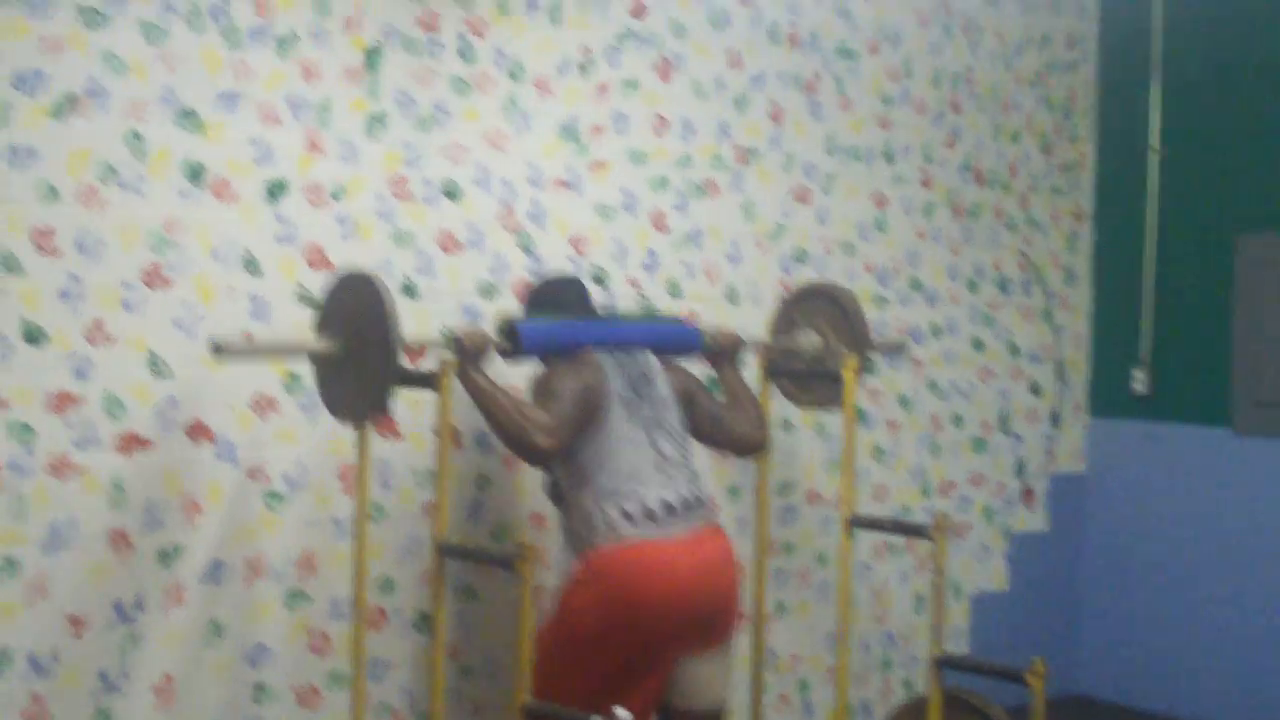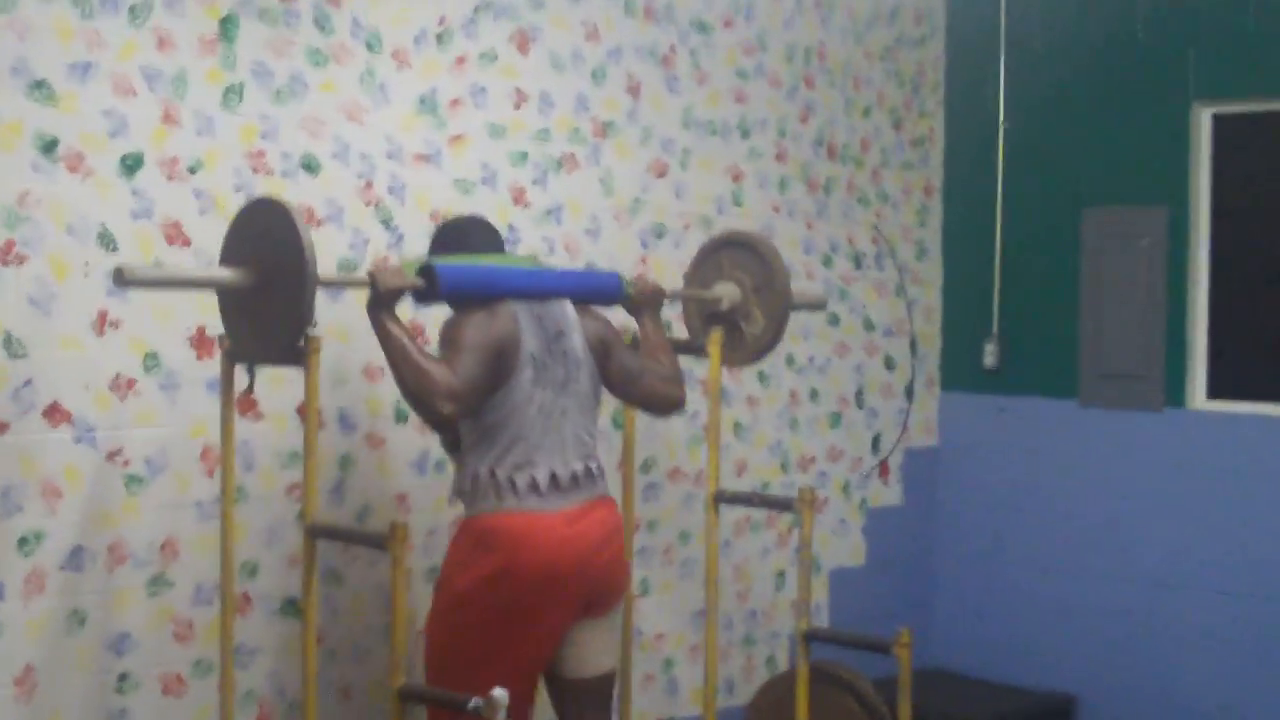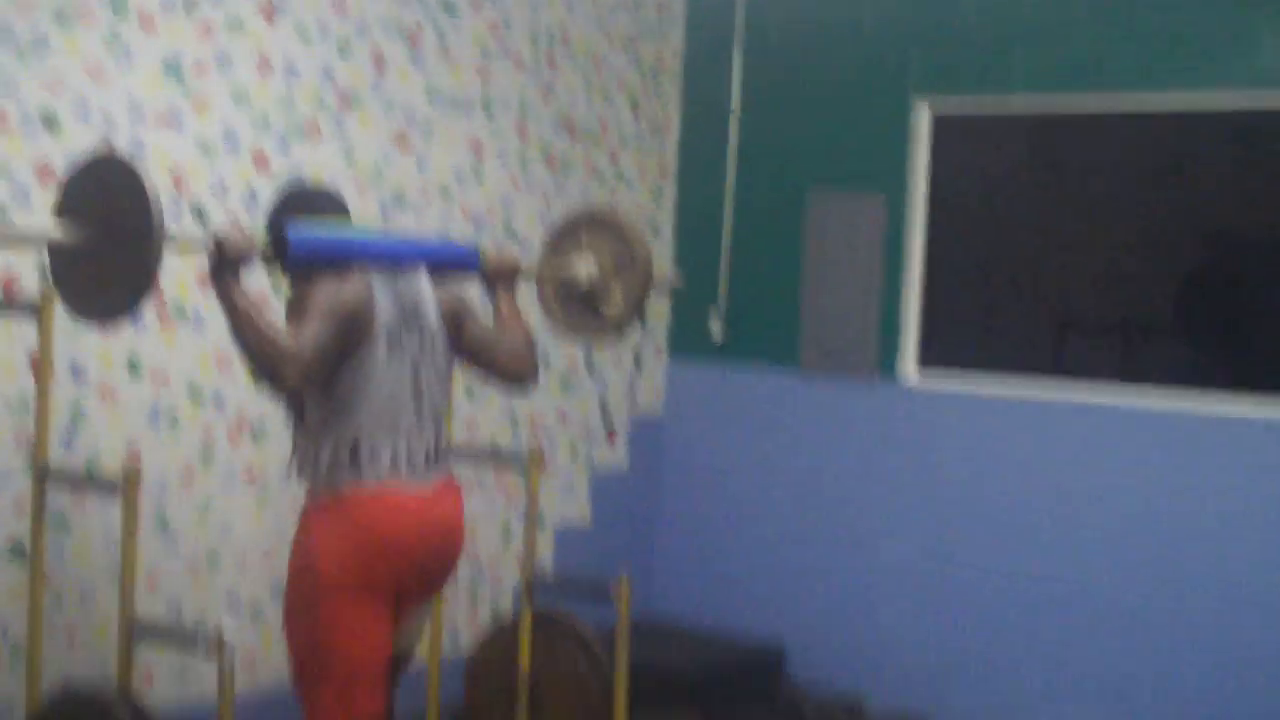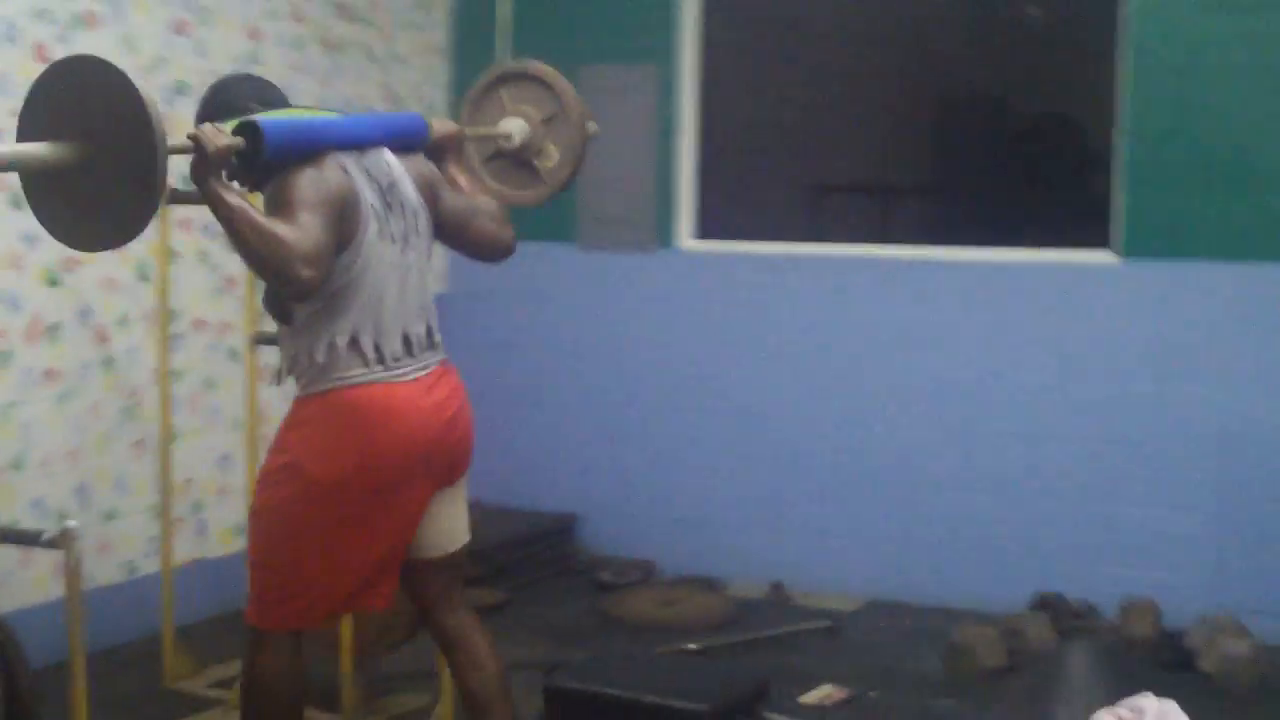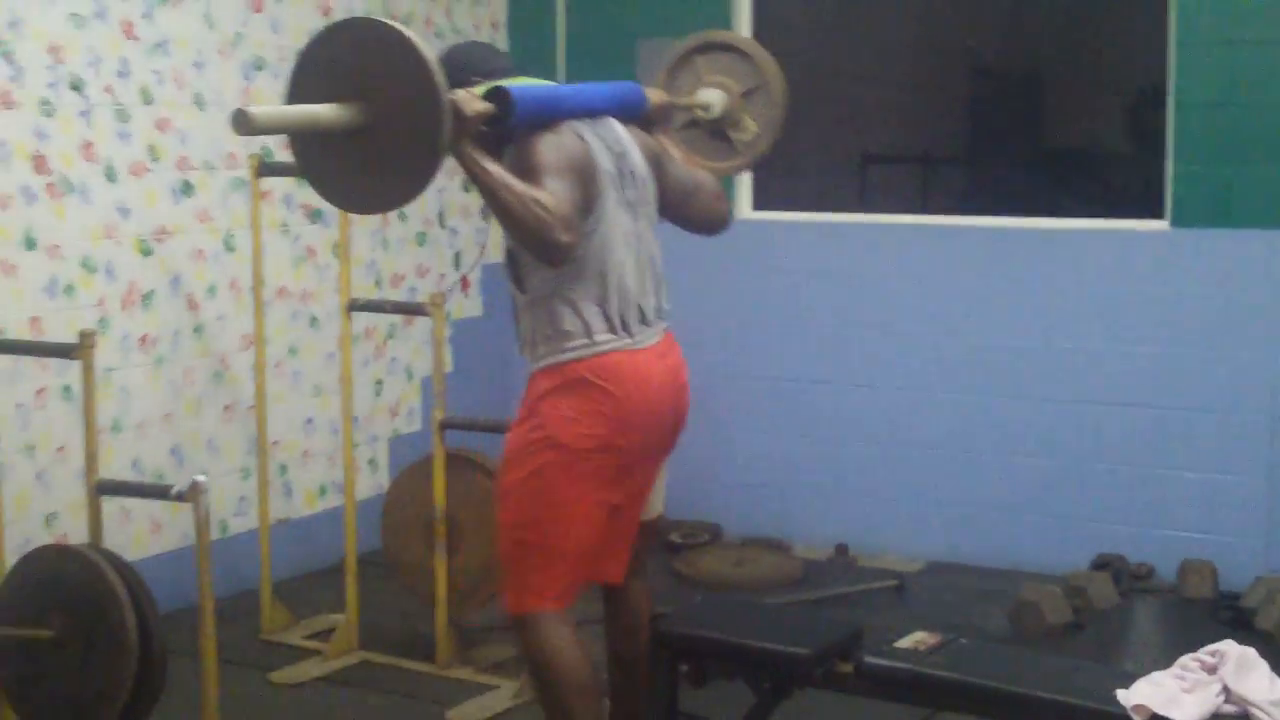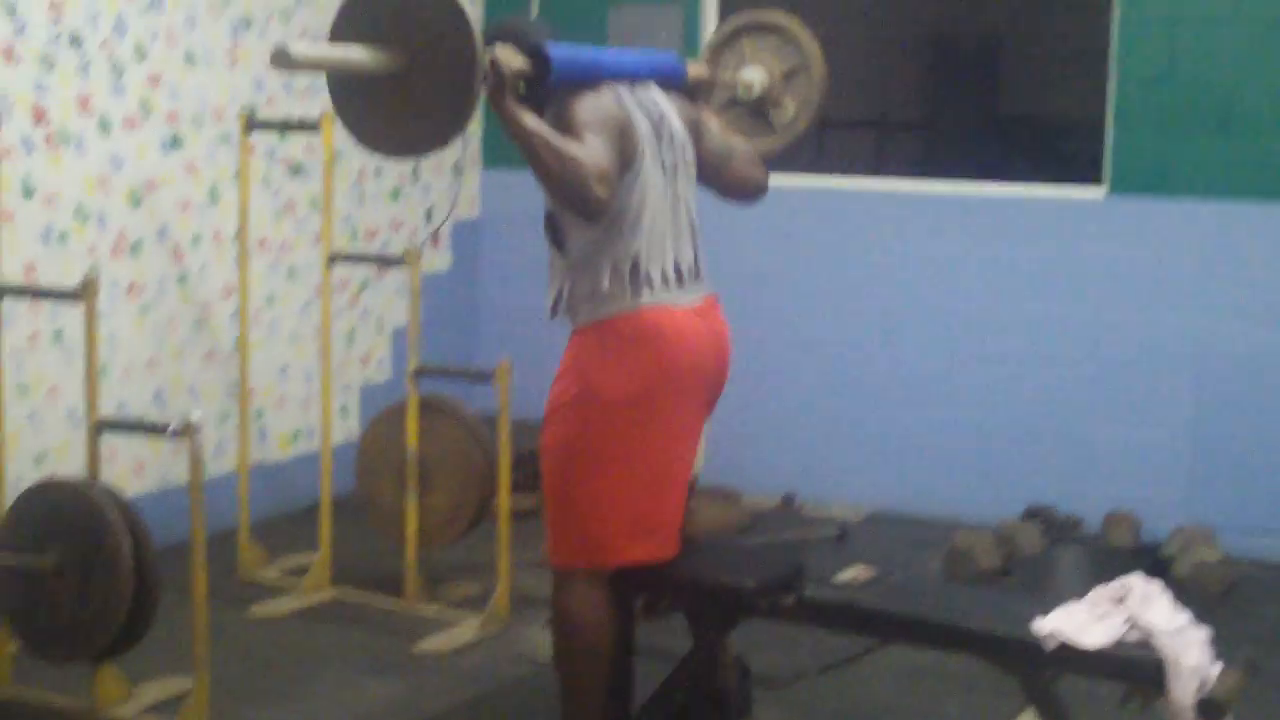
dt=0.7s
person 1, frame 1
left shoulder: (566, 377)
right shoulder: (665, 373)
left elbow: (543, 441)
right elbow: (752, 436)
left wrist: (471, 372)
right wrist: (727, 365)
left hip: (630, 573)
right hip: (712, 564)
person 1, frame 2
left shoulder: (478, 323)
right shoulder: (583, 321)
left elbow: (445, 401)
right elbow: (667, 395)
left wrist: (384, 316)
right wrist: (648, 317)
left hip: (513, 541)
right hip: (597, 533)
person 1, frame 3
left shoulder: (329, 292)
right shoulder: (433, 293)
left elbow: (290, 370)
right elbow: (519, 367)
left wrist: (227, 281)
right wrist: (502, 291)
left hip: (359, 520)
right hip: (436, 513)
person 1, frame 4
left shoulder: (305, 181)
right shoulder: (403, 163)
left elbow: (299, 267)
right elbow: (498, 238)
left wrist: (216, 185)
right wrist: (450, 161)
left hip: (355, 417)
right hip: (439, 402)
left knee: (275, 619)
right knee: (447, 605)
person 1, frame 5
left shoulder: (543, 146)
right shoulder: (622, 135)
left elbow: (555, 235)
right elbow: (713, 210)
left wrist: (467, 151)
right wrist: (663, 131)
left hip: (589, 387)
right hip: (657, 370)
left knee: (536, 603)
right knee: (624, 574)
person 1, frame 6
left shoulder: (581, 109)
right shoulder: (662, 101)
left elbow: (590, 190)
right elbow: (750, 180)
left wrist: (508, 110)
right wrist: (708, 108)
left hip: (628, 342)
right hip: (700, 330)
left knee: (582, 560)
right knee: (664, 527)
